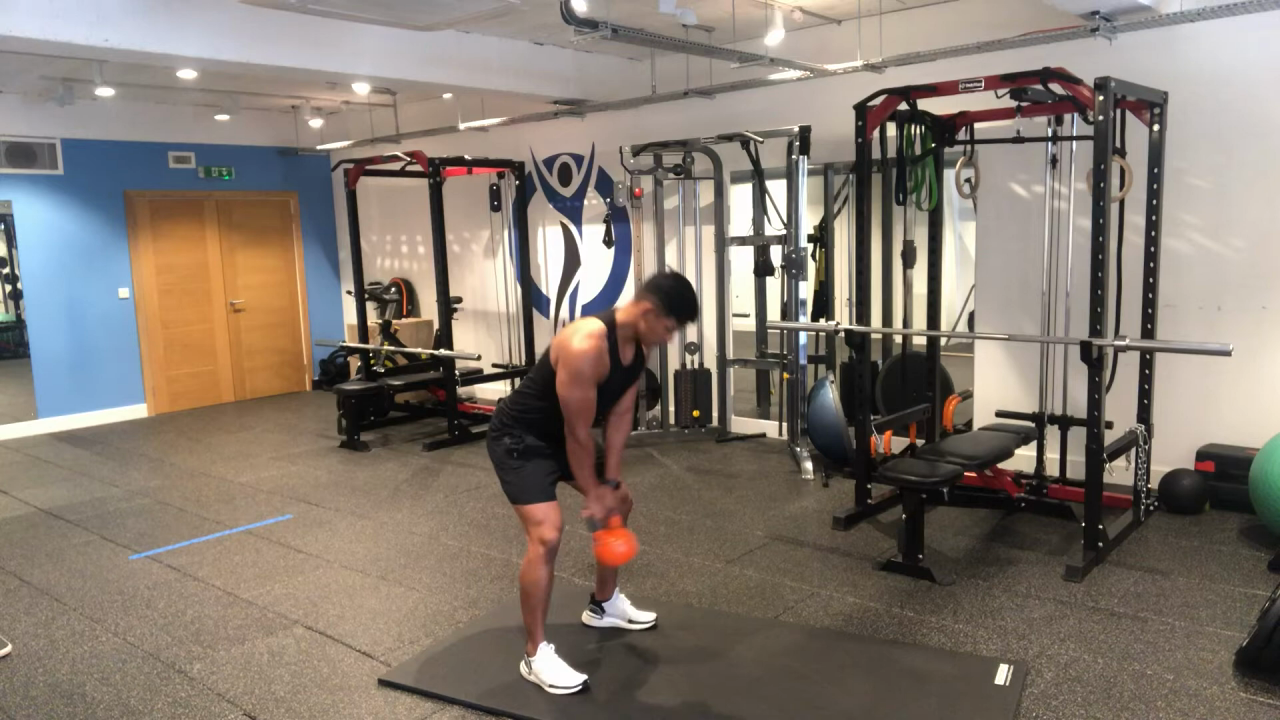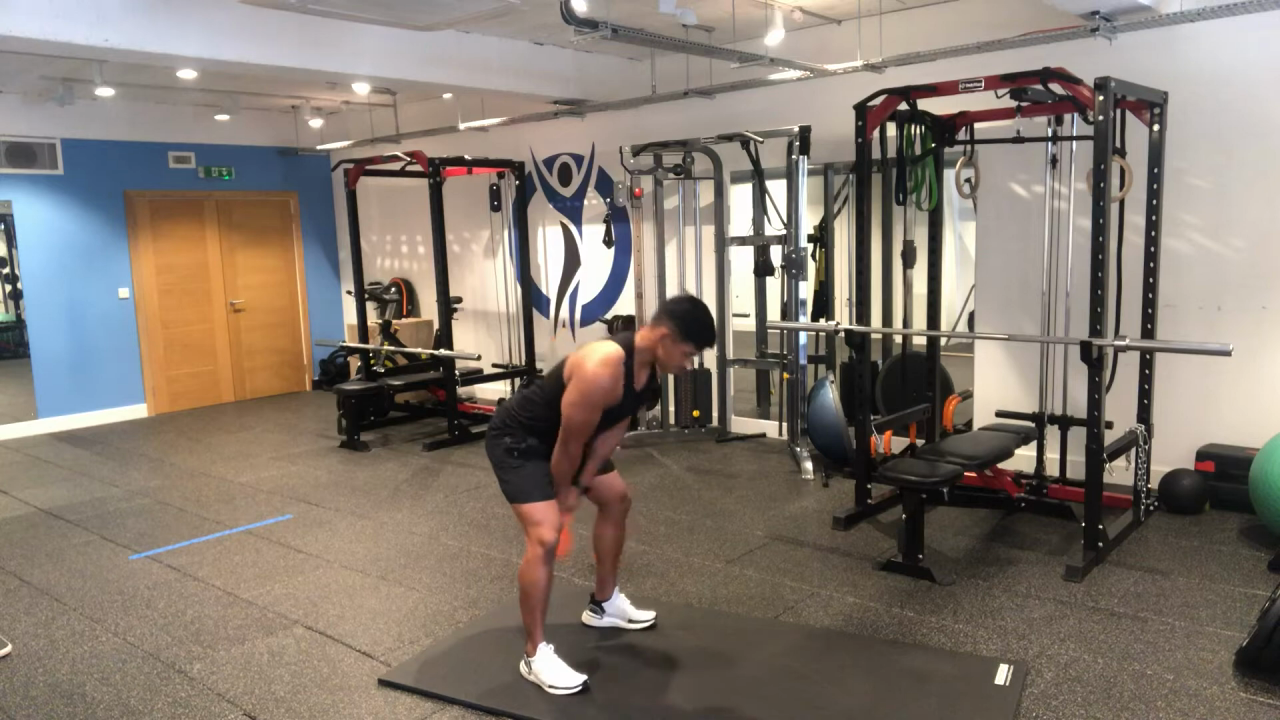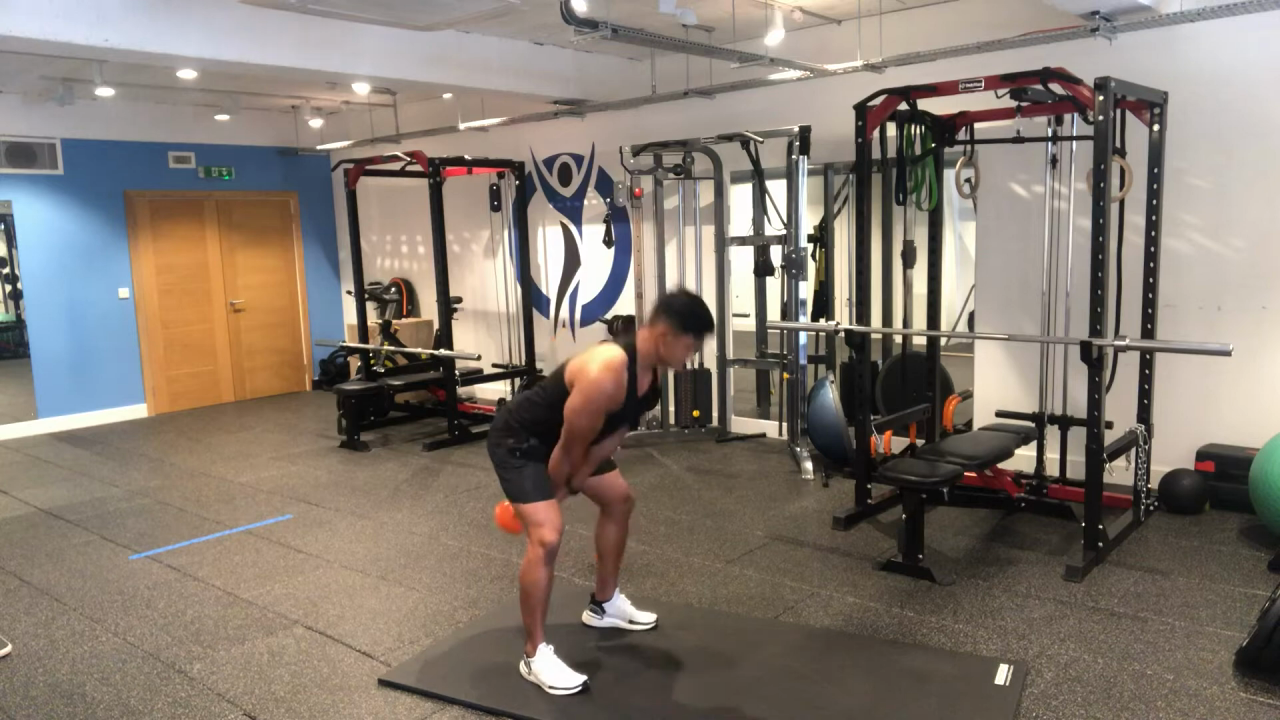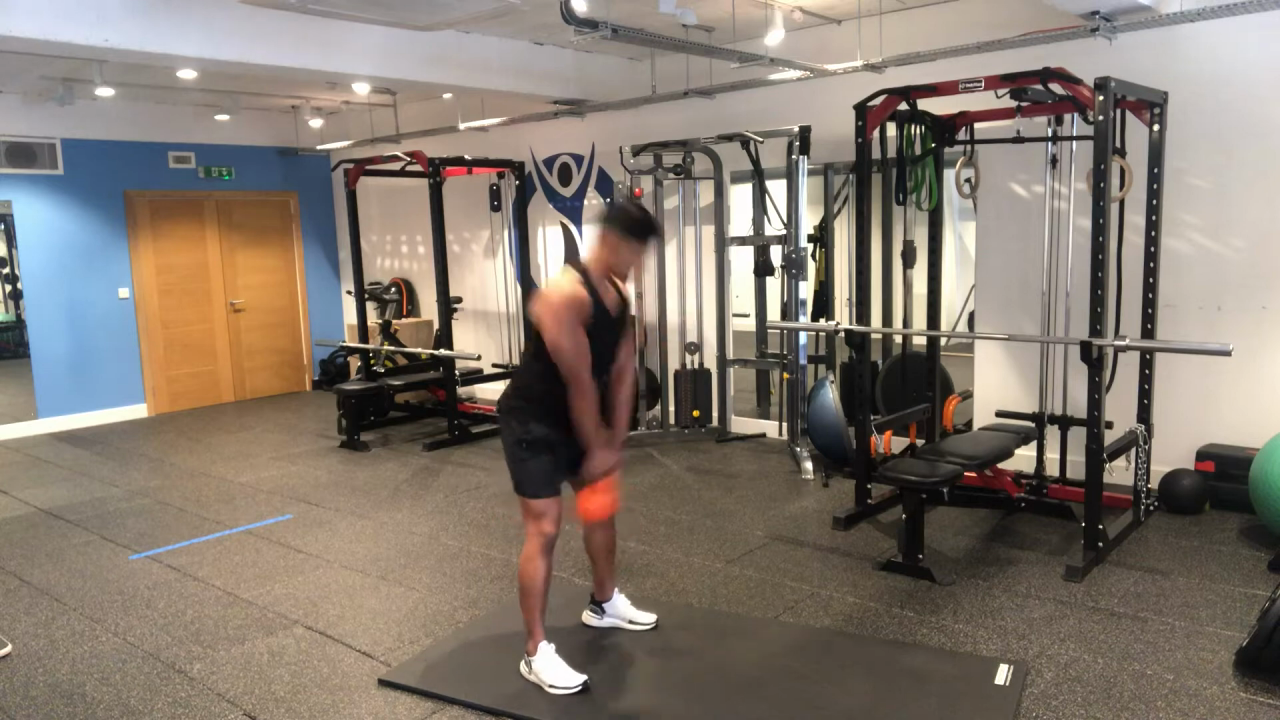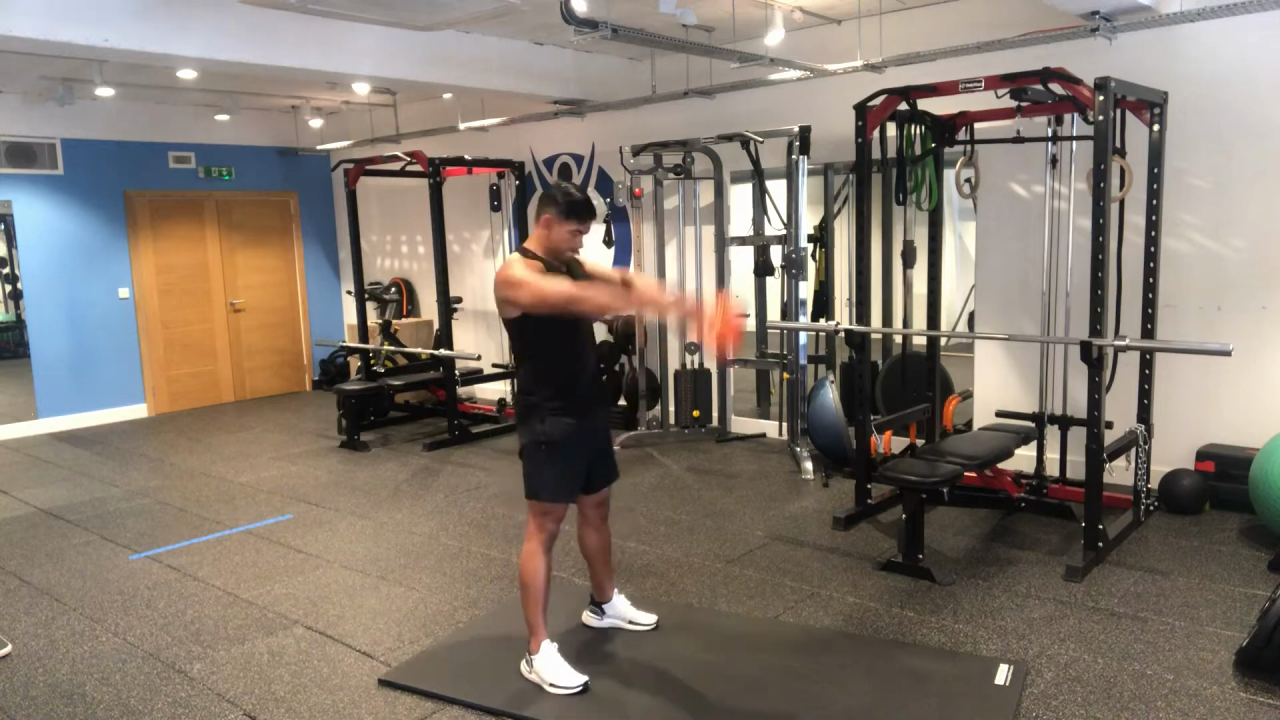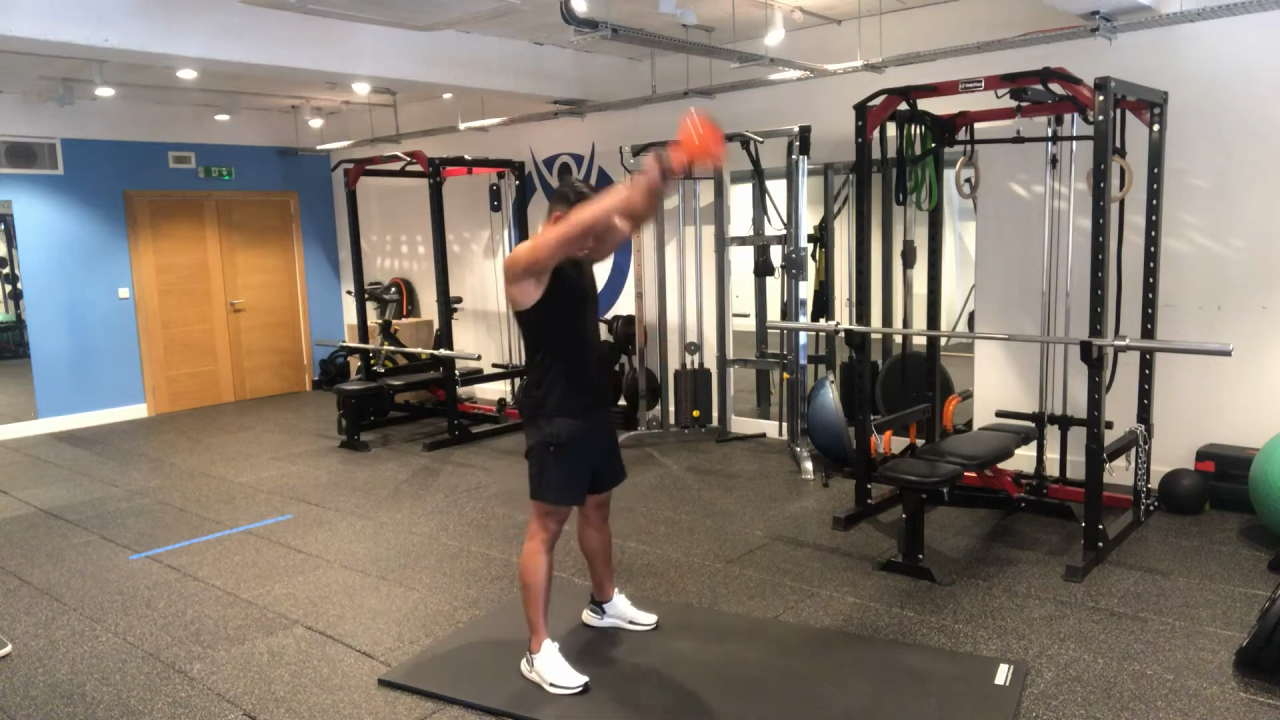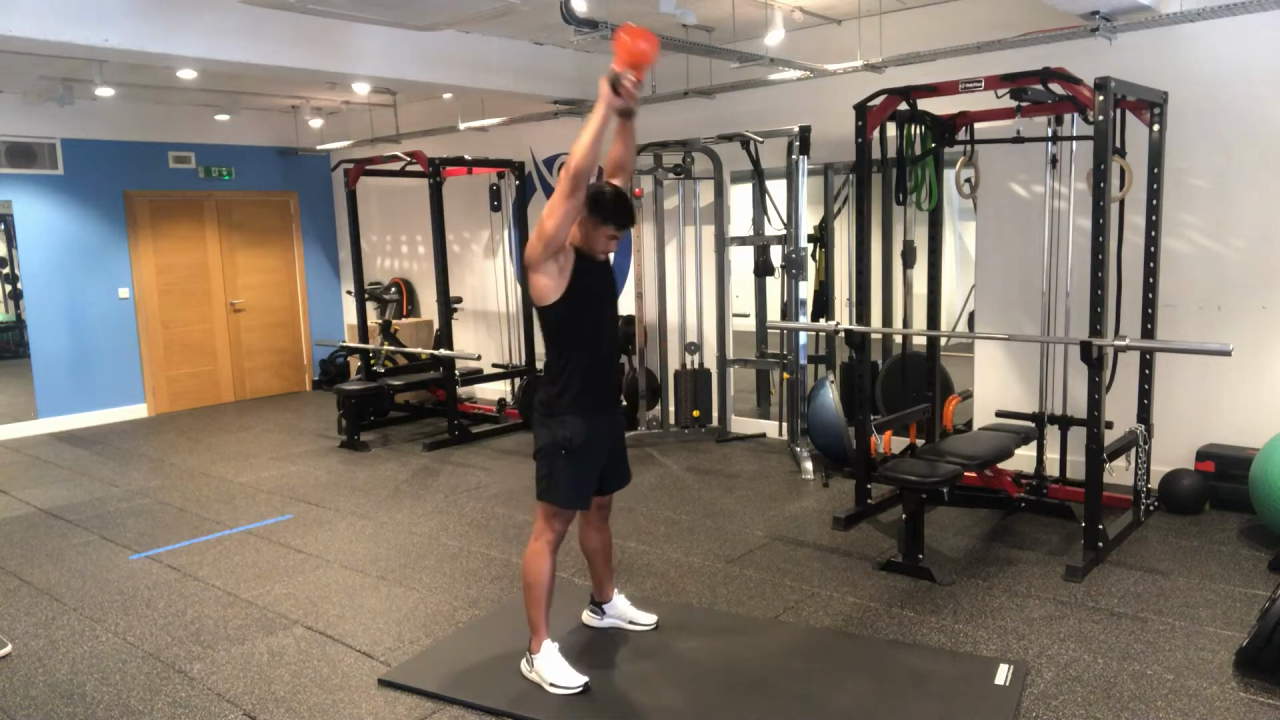
dt=0.2s
person 1, frame 1
left shoulder: (637, 344)
right shoulder: (587, 346)
left elbow: (620, 415)
right elbow: (578, 431)
left wrist: (612, 479)
right wrist: (592, 494)
left hip: (564, 433)
right hip: (520, 437)
left knee: (619, 502)
right knee: (547, 534)
left ankle: (604, 603)
right ankle: (535, 654)
person 1, frame 2
left shoulder: (649, 368)
right shoulder: (602, 371)
left elbow: (613, 431)
right elbow: (568, 446)
left wrist: (579, 488)
right wrist: (560, 496)
left hip: (564, 437)
right hip: (517, 439)
left knee: (617, 500)
right knee: (546, 535)
left ankle: (604, 603)
right ankle: (535, 654)
person 1, frame 3
left shoulder: (650, 371)
right shoulder: (605, 375)
left elbow: (610, 436)
right elbow: (570, 447)
left wrist: (574, 480)
right wrist: (555, 488)
right hip: (522, 438)
left knee: (620, 502)
right knee: (547, 536)
left ankle: (605, 603)
right ankle: (535, 655)
person 1, frame 4
left shoulder: (616, 295)
right shoulder: (567, 295)
left elbow: (623, 373)
right elbow: (579, 383)
left wrist: (614, 442)
right wrist: (594, 450)
left hip: (579, 418)
right hip: (531, 420)
right knee: (544, 529)
left ankle: (604, 603)
right ankle: (536, 653)
person 1, frame 5
left shoulder: (574, 266)
right shoulder: (516, 275)
left elbow: (625, 283)
right elbow: (582, 302)
left wrist: (674, 300)
right wrist: (661, 307)
left hip: (588, 410)
right hip: (547, 419)
left knee: (596, 507)
right knee: (544, 527)
left ankle: (603, 604)
right ankle: (537, 653)
person 1, frame 6
left shoulder: (576, 259)
right shoulder: (525, 263)
left elbow: (629, 219)
right elbow: (581, 222)
left wrist: (659, 182)
right wrist: (642, 179)
left hip: (595, 408)
right hip: (554, 418)
left knee: (597, 510)
right knee: (547, 527)
left ankle: (604, 602)
right ankle: (538, 653)
person 1, frame 7
left shoulder: (597, 254)
right shoulder: (550, 259)
left elbow: (618, 173)
right elbow: (573, 183)
left wrist: (626, 114)
right wrist: (603, 109)
left hip: (605, 411)
right hip: (566, 417)
left knee: (598, 512)
right knee: (551, 527)
left ankle: (604, 604)
right ankle: (537, 652)
